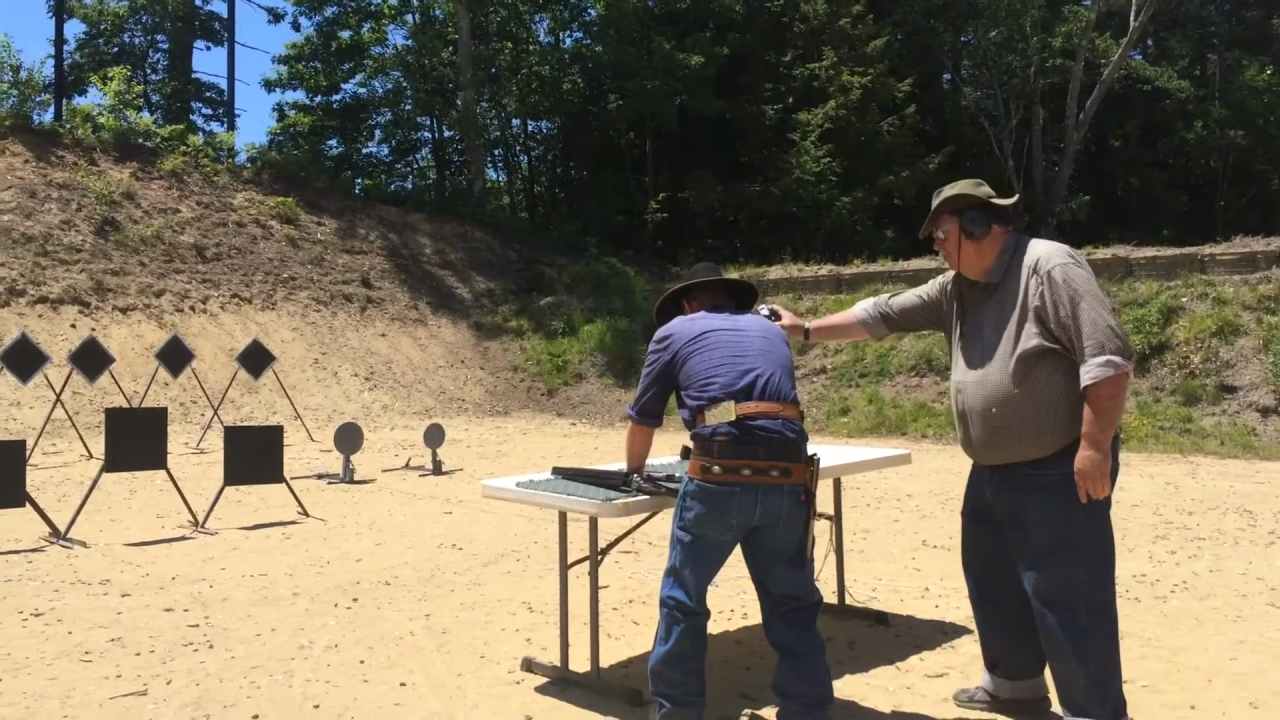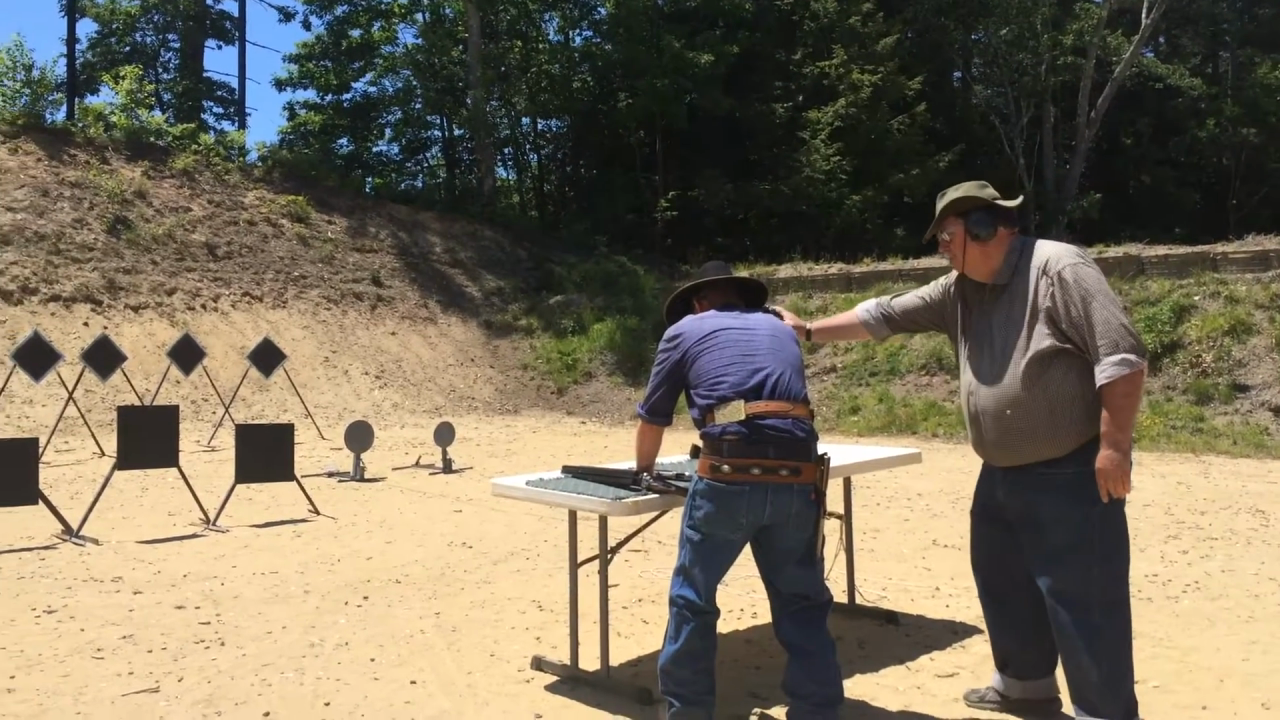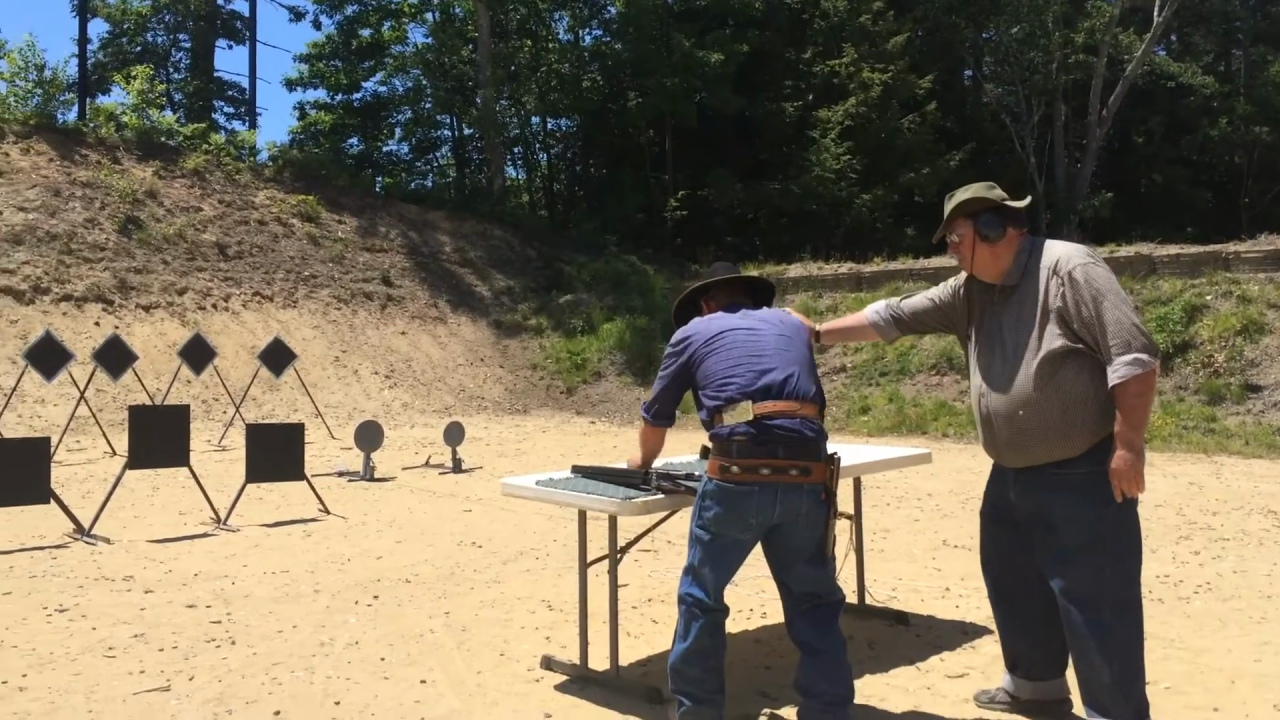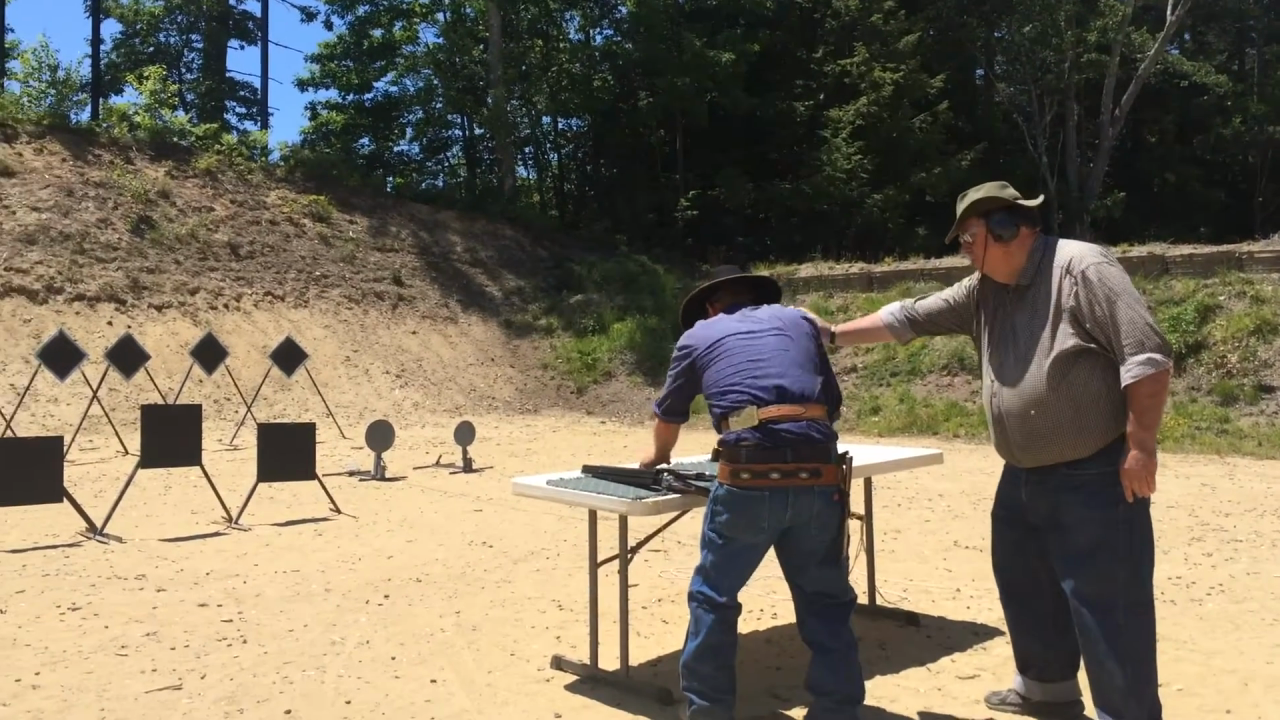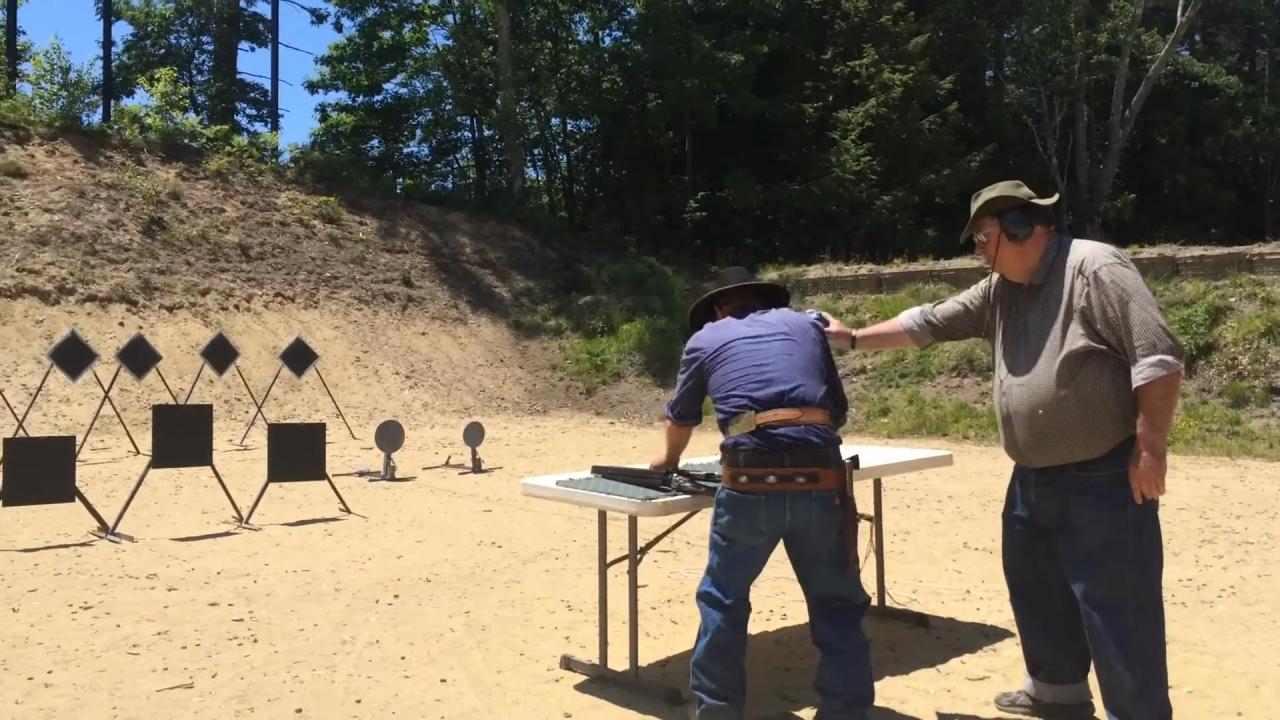
dt=0.1s
person 1, frame 1
left shoulder: (1051, 268)
right shoulder: (957, 288)
left elbow: (1108, 359)
right elbow: (884, 314)
left wrist: (1096, 447)
right wrist: (807, 329)
left hip: (1057, 471)
right hip: (993, 471)
left knee: (1066, 593)
right knee: (993, 580)
person 1, frame 2
left shoulder: (1060, 268)
right shoulder: (961, 289)
left elbow: (1122, 357)
right elbow: (886, 315)
left wrist: (1113, 446)
right wrist: (810, 330)
left hip: (1071, 470)
right hip: (1004, 471)
left knee: (1079, 593)
right knee: (1002, 580)
person 1, frame 3
left shoulder: (1070, 269)
right shoulder: (970, 290)
left elbow: (1134, 357)
right elbow: (896, 315)
left wrist: (1128, 446)
right wrist: (820, 333)
left hip: (1083, 472)
right hip: (1013, 472)
left knee: (1091, 594)
right knee: (1012, 580)
person 1, frame 4
left shoulder: (1083, 268)
right shoulder: (983, 290)
left elbow: (1148, 356)
right elbow: (911, 317)
left wrist: (1140, 447)
right wrist: (835, 334)
left hip: (1095, 473)
right hip: (1024, 473)
left knee: (1103, 596)
right knee: (1024, 582)
person 1, frame 5
left shoulder: (1096, 268)
right shoulder: (1000, 289)
left elbow: (1158, 360)
right elbow: (931, 322)
left wrist: (1149, 449)
right wrist: (857, 338)
left hip: (1103, 476)
right hip: (1034, 475)
left knee: (1114, 598)
right knee: (1035, 584)
person 2, frame 1
left shoulder: (674, 332)
right shoulder: (771, 329)
left elbow: (643, 419)
left wrist: (633, 470)
left hip: (718, 476)
right hip: (787, 476)
left knee: (682, 599)
right knee: (792, 603)
person 2, frame 2
left shoulder: (684, 331)
right shoulder: (780, 328)
left elbow: (652, 417)
left wrist: (643, 469)
left hip: (728, 476)
right hip: (796, 475)
left knee: (692, 598)
right knee: (802, 602)
person 2, frame 3
left shoulder: (692, 332)
right shoulder: (791, 325)
left elbow: (656, 417)
left wrist: (645, 461)
left hip: (737, 476)
right hip: (806, 475)
left knee: (702, 599)
right knee: (814, 600)
person 2, frame 4
left shoulder: (697, 336)
right shoulder: (798, 322)
left elbow: (669, 413)
right elbow: (833, 400)
left wrist: (658, 456)
left hip: (747, 480)
right hip: (818, 477)
left knee: (713, 598)
right knee: (826, 601)
person 2, frame 5
left shoulder: (704, 340)
right shoulder: (805, 325)
left elbow: (681, 417)
right elbow: (838, 409)
left wrist: (669, 458)
left hip: (750, 483)
right hip: (819, 479)
left knee: (723, 600)
right knee: (837, 603)
